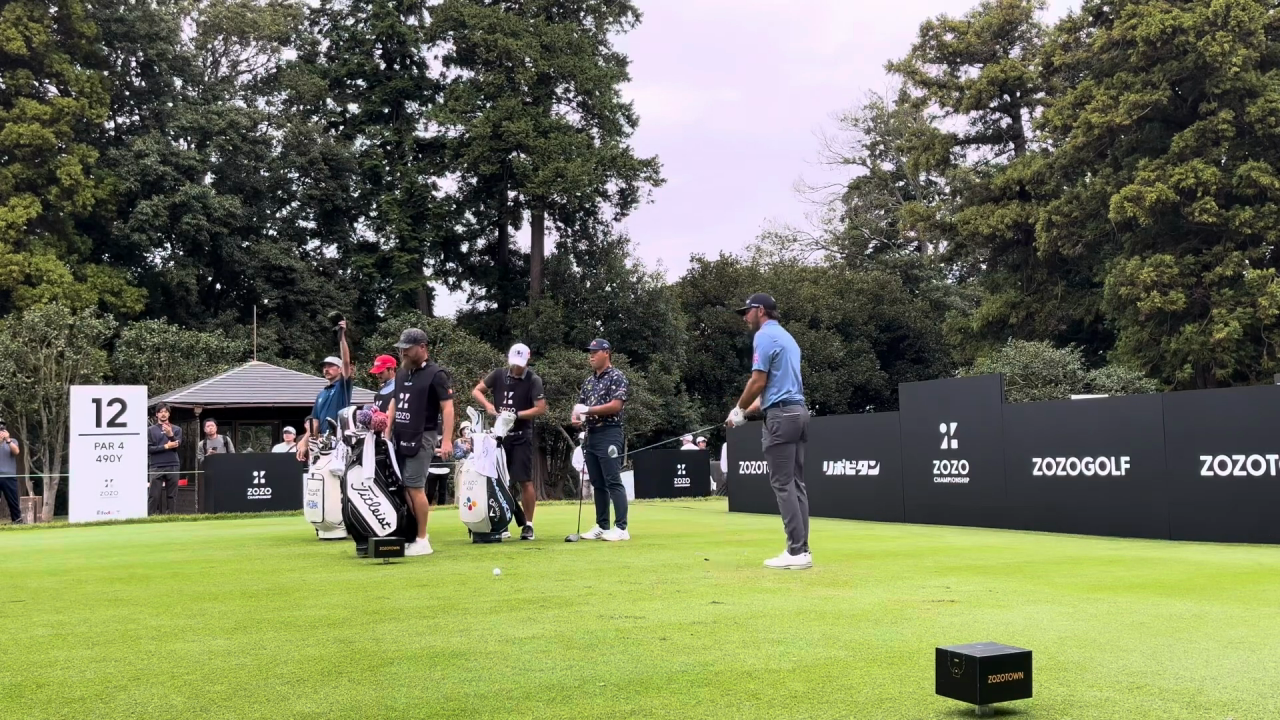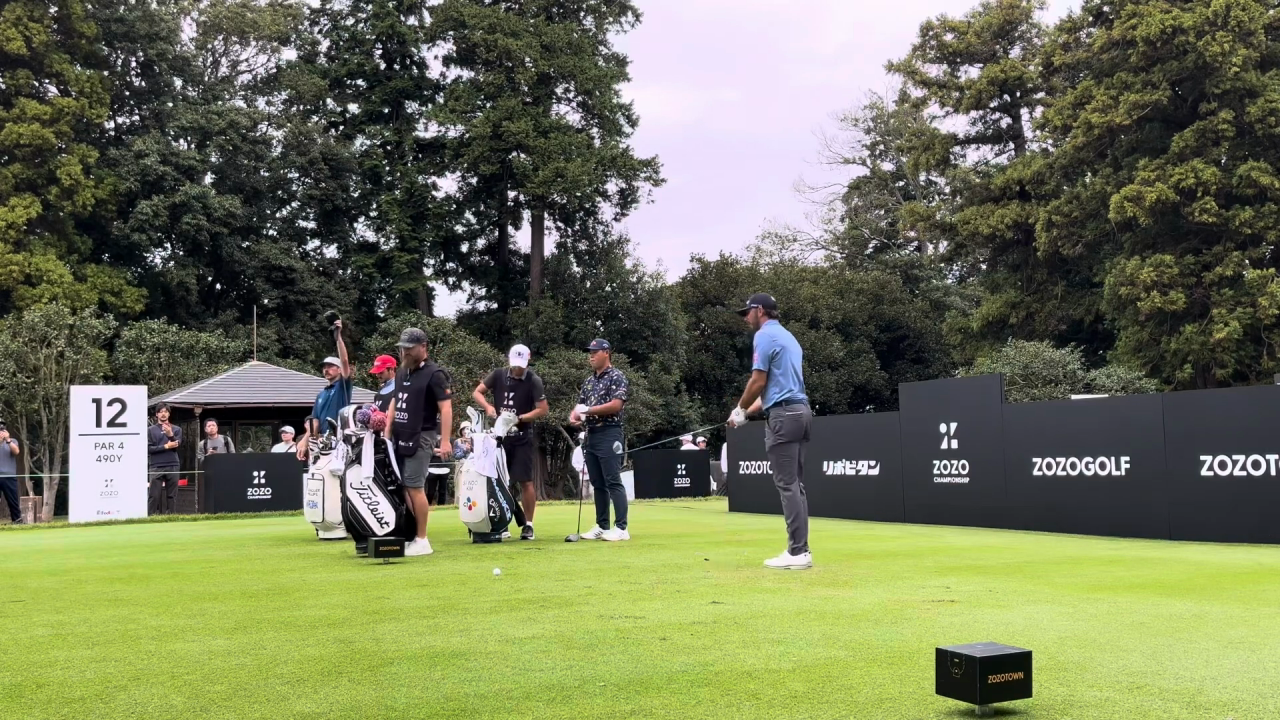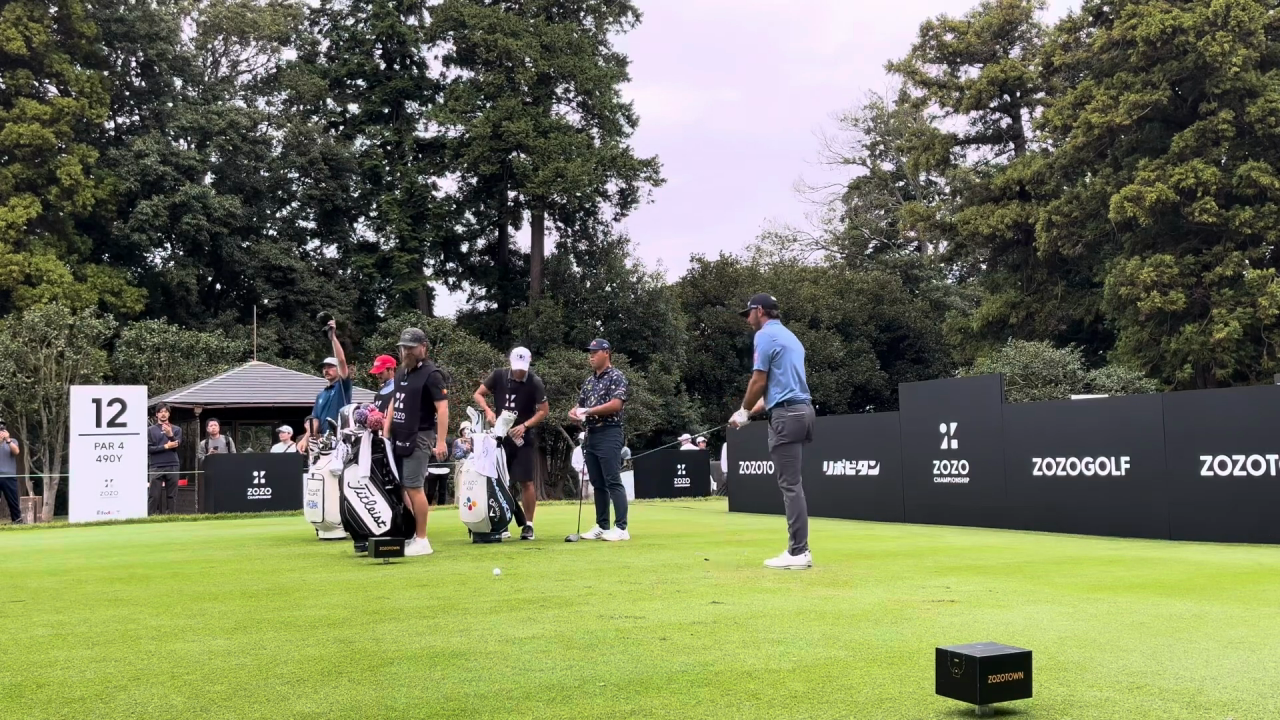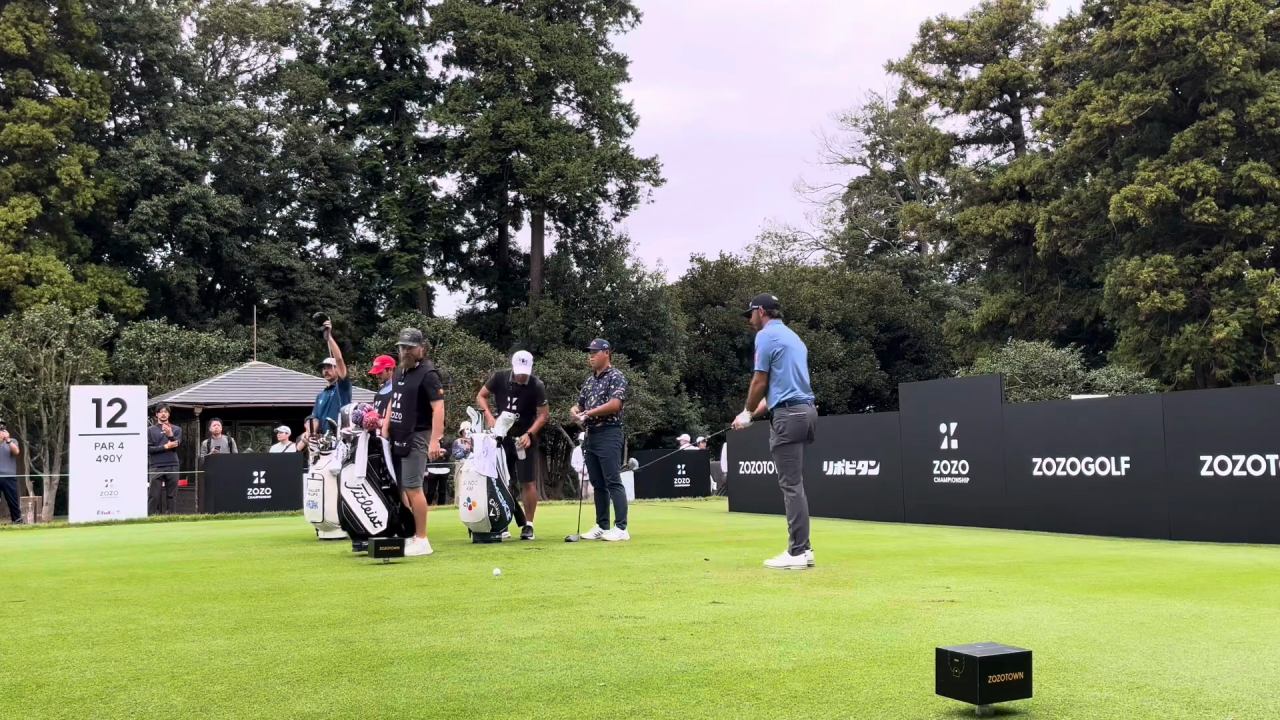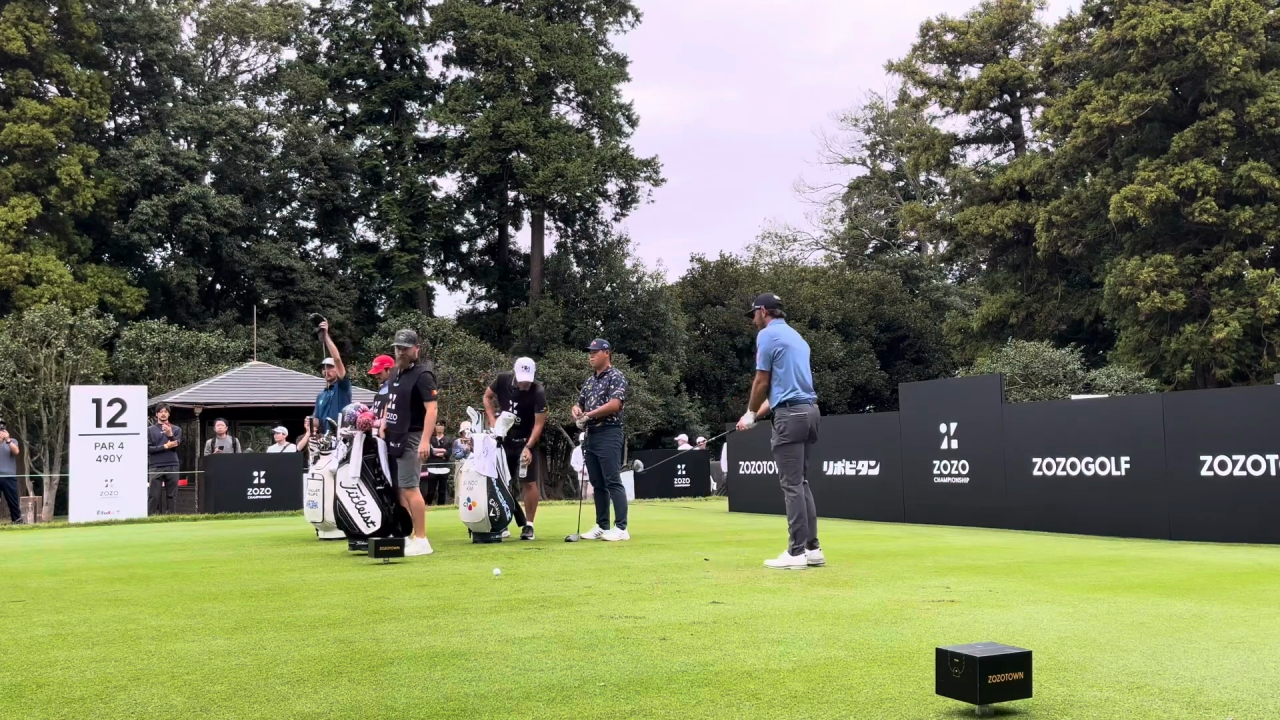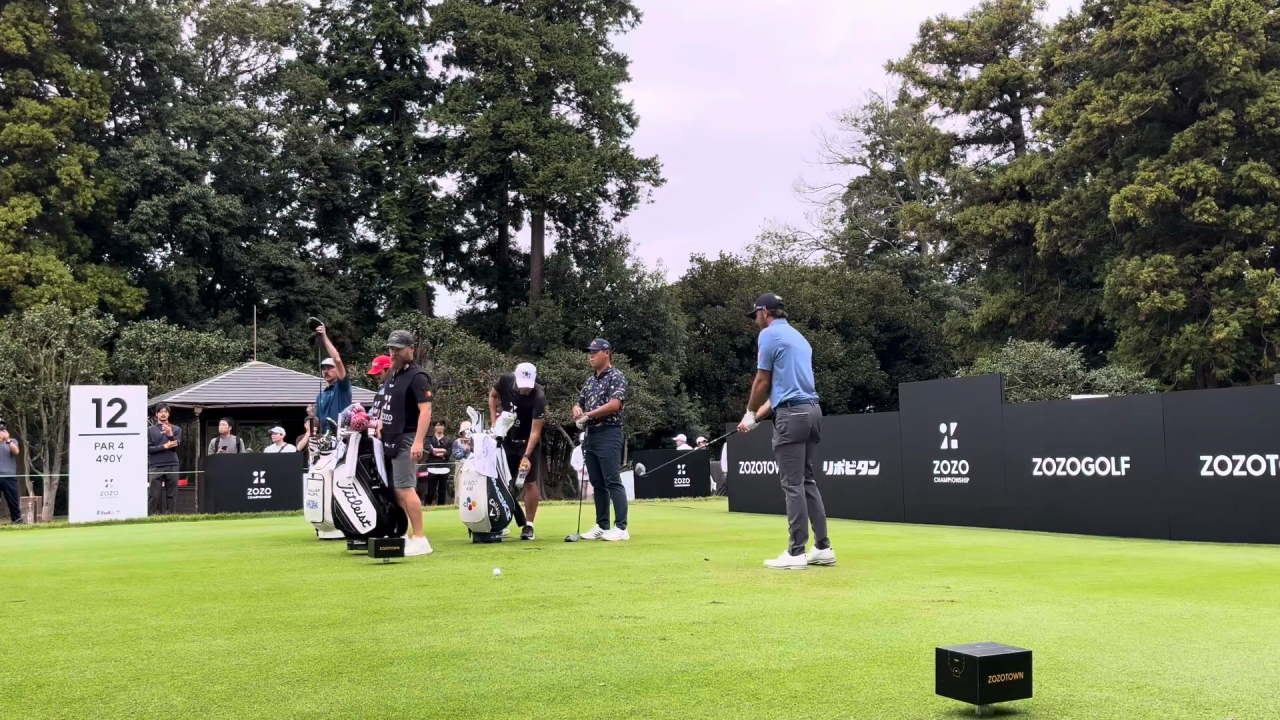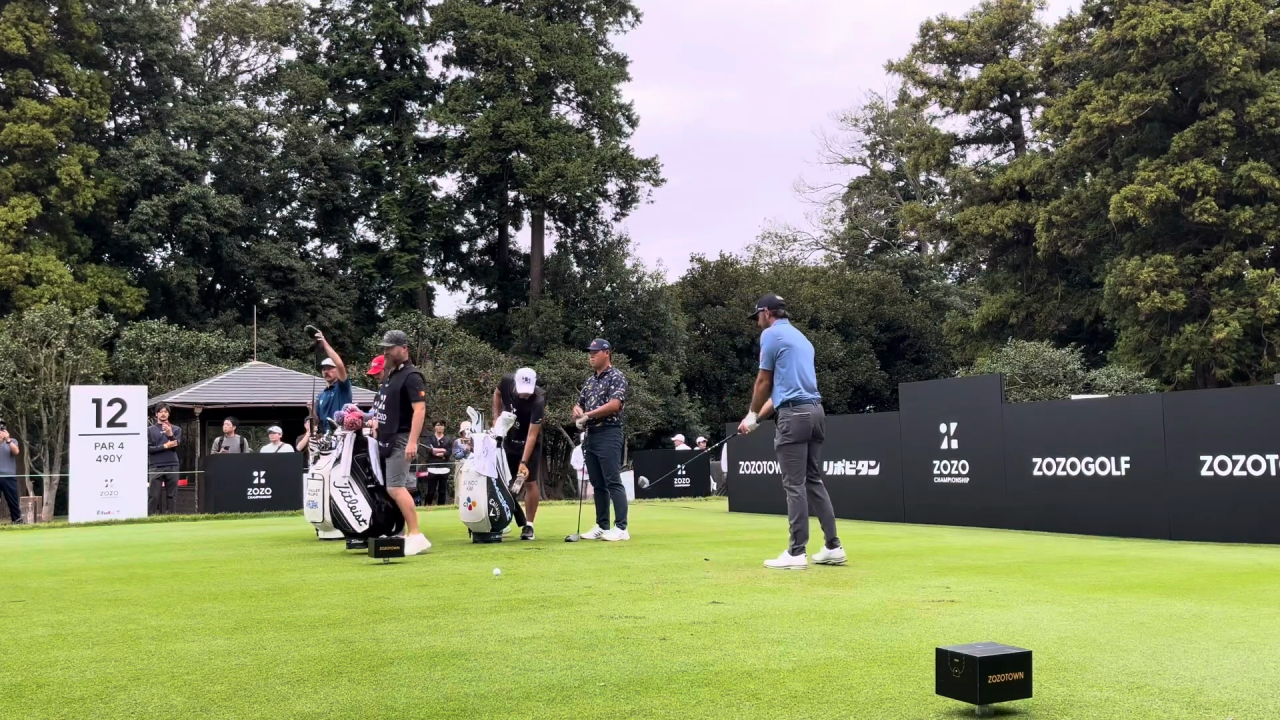
dt=0.1s
person 1, frame 1
left shoulder: (765, 335)
right shoulder: (785, 337)
left elbow: (759, 382)
left wrist: (739, 409)
right wrist: (747, 410)
left hip: (781, 416)
right hip: (798, 412)
left knee: (781, 484)
right knee: (795, 483)
left ankle: (796, 552)
right ankle: (801, 550)
person 1, frame 2
left shoulder: (764, 335)
right shoulder: (787, 336)
left elbow: (758, 381)
left wrist: (740, 409)
right wrist: (749, 411)
left hip: (784, 415)
right hip: (800, 411)
left knee: (786, 484)
right knee: (795, 483)
left ankle: (796, 552)
right ankle: (801, 549)
person 1, frame 3
left shoulder: (765, 335)
right shoulder: (790, 337)
left elbow: (759, 382)
left wrist: (743, 410)
right wrist: (751, 411)
left hip: (786, 415)
right hip: (803, 411)
left knee: (790, 484)
right knee: (794, 483)
left ankle: (796, 552)
right ankle: (801, 548)
person 1, frame 4
left shoulder: (766, 335)
right shoulder: (793, 337)
left elbow: (760, 382)
left wrist: (746, 413)
right wrist: (754, 413)
left hip: (788, 414)
right hip: (806, 411)
left knee: (790, 485)
right knee: (795, 483)
left ankle: (796, 553)
right ankle: (803, 547)
person 1, frame 5
left shoulder: (768, 334)
right shoulder: (796, 337)
left elbow: (762, 382)
left wrist: (750, 413)
right wrist: (758, 413)
left hip: (790, 414)
right hip: (808, 411)
left knee: (791, 485)
right knee: (800, 483)
left ankle: (796, 553)
right ankle: (811, 547)
person 1, frame 6
left shoulder: (770, 334)
right shoulder: (798, 337)
left elbow: (762, 382)
left wrist: (750, 414)
right wrist: (757, 416)
left hip: (791, 414)
right hip: (811, 411)
left knee: (793, 485)
right knee: (807, 481)
left ankle: (796, 553)
right ankle: (823, 547)
person 1, frame 7
left shoulder: (771, 334)
right shoulder: (800, 337)
left elbow: (764, 382)
left wrist: (751, 415)
right wrist: (759, 416)
left hip: (794, 414)
right hip: (814, 411)
left knee: (794, 485)
right knee: (814, 481)
left ankle: (796, 553)
right ankle: (832, 546)
person 2, frame 1
left shoulder: (436, 374)
right shoulder: (402, 373)
left elbow: (448, 408)
left wrist: (447, 440)
right wrist: (386, 430)
left hip: (421, 438)
right hip: (399, 438)
left knee: (414, 488)
left ankle: (422, 540)
person 2, frame 2
left shoulder: (434, 374)
right shoulder: (402, 373)
left elbow: (446, 408)
left wrist: (445, 441)
right wrist: (387, 429)
left hip: (420, 437)
right hip: (399, 438)
left knee: (414, 488)
left ankle: (422, 540)
person 2, frame 3
left shoulder: (431, 374)
right shoulder: (401, 373)
left elbow: (442, 408)
left wrist: (441, 441)
left hip: (418, 437)
right hip: (398, 438)
left knee: (414, 488)
left ankle: (422, 540)
person 2, frame 4
left shoulder: (428, 374)
right shoulder: (399, 373)
left elbow: (438, 408)
left wrist: (435, 440)
right wrist: (385, 426)
left hip: (416, 438)
right hip: (397, 438)
left knee: (413, 488)
right knee: (398, 487)
left ankle: (421, 540)
person 2, frame 5
left shoulder: (422, 375)
right shoulder: (396, 374)
left elbow: (432, 409)
left wrist: (425, 441)
right wrist: (382, 427)
left hip: (411, 438)
right hip: (394, 438)
left knee: (409, 488)
right knee: (396, 488)
left ankle: (421, 540)
person 2, frame 6
left shoulder: (417, 376)
right shoulder: (393, 375)
left elbow: (425, 410)
left wrist: (419, 441)
right wrist: (380, 425)
left hip: (407, 440)
right hip: (391, 439)
left knee: (405, 489)
right knee: (398, 490)
left ankle: (419, 539)
person 2, frame 7
left shoulder: (411, 376)
right shoulder: (389, 374)
left elbow: (419, 410)
left wrist: (413, 442)
right wrist: (375, 424)
left hip: (401, 440)
right hip: (386, 439)
left knee: (396, 488)
right knee: (394, 488)
left ankle: (416, 536)
person 3, frame 1
left shoulder: (616, 377)
right shoulder: (589, 381)
left elbow: (616, 405)
right elbow: (580, 406)
left wrist: (588, 409)
right wrist: (576, 416)
left hip: (609, 434)
right hip: (592, 435)
left knee: (613, 482)
right knee: (598, 484)
left ankle: (621, 527)
right ankle: (602, 526)
person 3, frame 2
left shoulder: (616, 377)
right shoulder: (589, 381)
left elbow: (616, 405)
right elbow: (581, 405)
left wrist: (588, 409)
right wrist: (574, 414)
left hip: (609, 434)
right hip: (591, 435)
left knee: (613, 482)
right knee: (598, 484)
left ankle: (621, 528)
right ankle: (602, 526)
person 3, frame 3
left shoulder: (616, 377)
right shoulder: (589, 381)
left elbow: (615, 404)
right elbow: (580, 405)
left wrist: (588, 411)
right wrist: (574, 412)
left hip: (609, 434)
right hip: (591, 435)
left knee: (613, 482)
right knee: (598, 484)
left ankle: (621, 528)
right ankle: (602, 526)
person 3, frame 4
left shoulder: (616, 377)
right shoulder: (589, 381)
left elbow: (614, 404)
right elbow: (580, 404)
left wrist: (587, 413)
right wrist: (575, 410)
left hip: (609, 434)
right hip: (592, 435)
left knee: (613, 482)
right knee: (598, 484)
left ankle: (621, 528)
right ankle: (602, 526)
person 3, frame 5
left shoulder: (616, 377)
right shoulder: (589, 381)
left elbow: (614, 405)
right elbow: (579, 404)
left wrist: (587, 415)
right wrist: (576, 410)
left hip: (609, 435)
right hip: (591, 435)
left knee: (613, 482)
right knee: (597, 484)
left ankle: (621, 528)
right ankle: (602, 526)
person 3, frame 6
left shoulder: (616, 377)
right shoulder: (589, 381)
left elbow: (614, 405)
right elbow: (579, 405)
left wrist: (587, 415)
right wrist: (576, 410)
left hip: (609, 435)
right hip: (591, 435)
left knee: (613, 482)
right knee: (598, 484)
left ankle: (621, 528)
right ankle: (601, 526)
person 3, frame 7
left shoulder: (616, 377)
right shoulder: (589, 381)
left elbow: (614, 405)
right elbow: (580, 404)
left wrist: (587, 415)
right wrist: (577, 410)
left hip: (609, 435)
right hip: (591, 435)
left knee: (613, 482)
right knee: (597, 484)
left ankle: (621, 528)
right ankle: (602, 526)
person 4, frame 1
left shoulder: (533, 380)
right shoulder: (499, 374)
left elbow: (541, 408)
right elbow: (476, 390)
left wrist: (516, 415)
right wrist: (487, 404)
left hip: (521, 437)
left knee: (525, 482)
left ankle: (528, 525)
person 4, frame 2
left shoulder: (534, 381)
right shoulder: (498, 375)
left elbow: (543, 409)
right elbow: (477, 392)
left wrist: (520, 418)
right wrist: (487, 406)
left hip: (523, 437)
right hip: (500, 437)
left knee: (525, 482)
left ankle: (528, 525)
person 4, frame 3
left shoulder: (535, 382)
right shoulder: (499, 375)
left elbow: (544, 411)
right elbow: (478, 394)
left wrist: (524, 425)
right wrist: (487, 410)
left hip: (524, 439)
right hip: (501, 437)
left knee: (526, 482)
left ankle: (528, 525)
person 4, frame 4
left shoulder: (536, 385)
right shoulder: (499, 377)
left elbow: (543, 415)
right elbow: (481, 396)
left wrist: (528, 435)
right wrist: (489, 416)
left hip: (525, 439)
right hip: (502, 439)
left knee: (527, 482)
left ankle: (528, 525)
person 4, frame 5
left shoulder: (538, 391)
right shoulder: (502, 379)
left elbow: (539, 424)
right elbow: (487, 396)
left wrist: (528, 447)
right wrist: (491, 419)
left hip: (527, 442)
right hip: (504, 439)
left knee: (529, 483)
left ankle: (529, 525)
person 4, frame 6
left shoulder: (538, 396)
right shoulder: (505, 380)
left elbow: (536, 430)
right elbow: (493, 396)
left wrist: (526, 456)
right wrist: (494, 419)
left hip: (527, 442)
right hip: (506, 440)
left knee: (530, 482)
left ankle: (529, 525)
person 4, frame 7
left shoulder: (538, 400)
right shoulder: (506, 381)
left elbow: (532, 435)
right elbow: (497, 395)
left wrist: (524, 462)
right wrist: (496, 418)
left hip: (528, 444)
right hip: (507, 439)
left knee: (530, 483)
left ankle: (529, 525)
